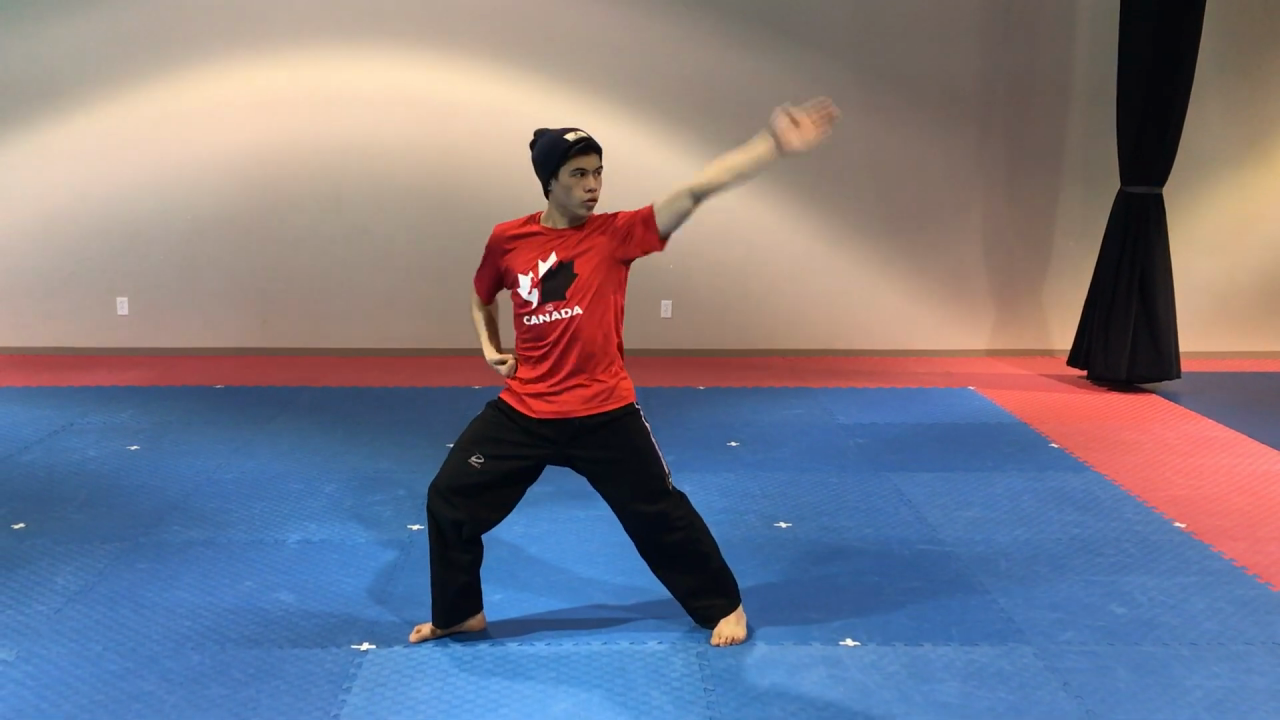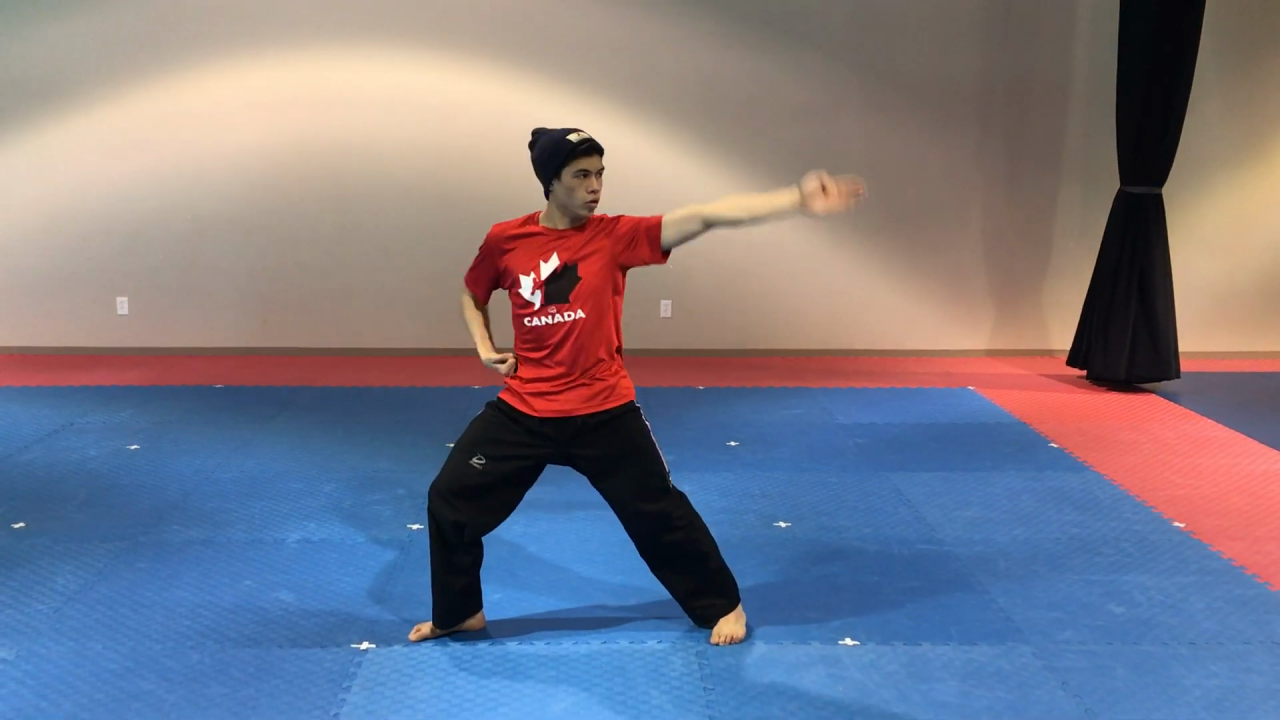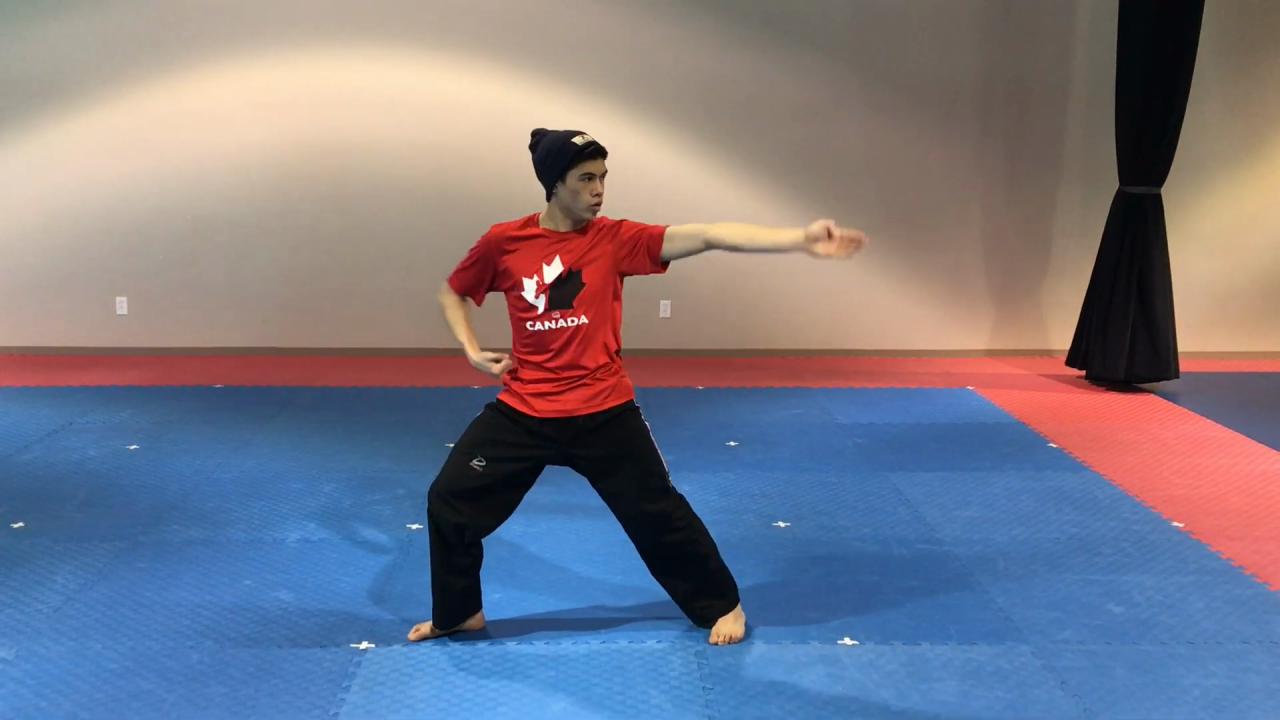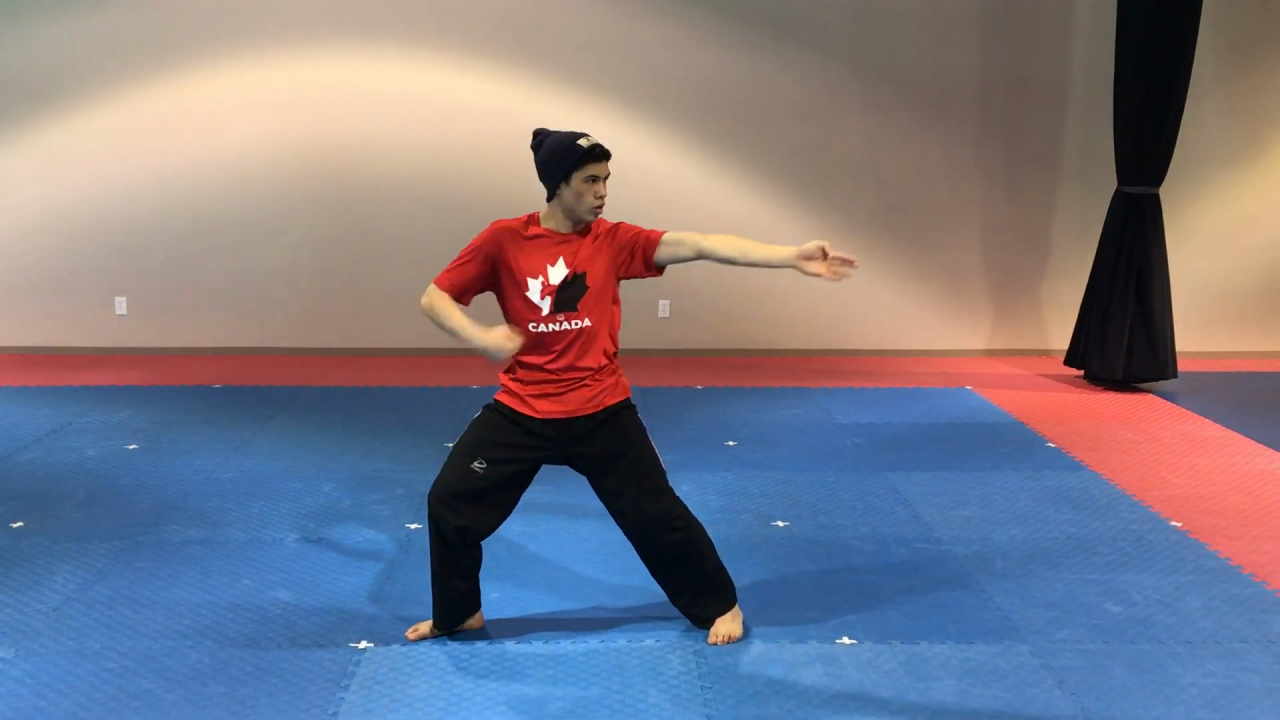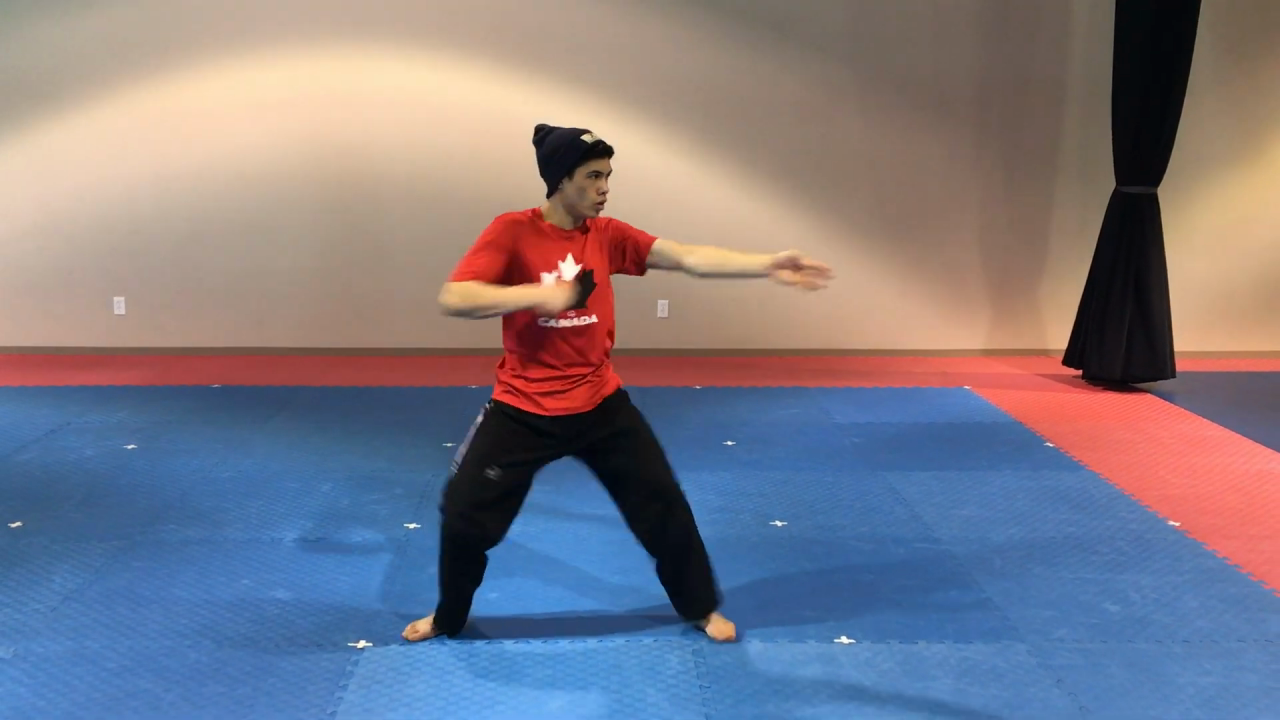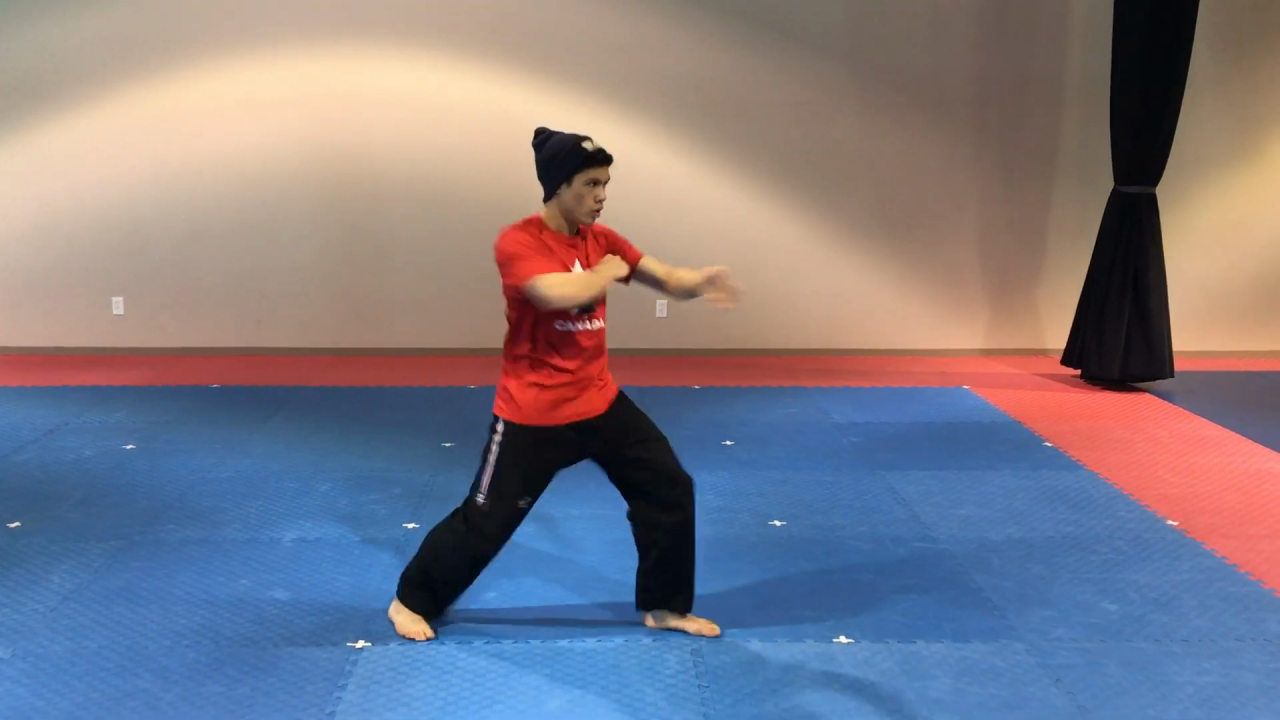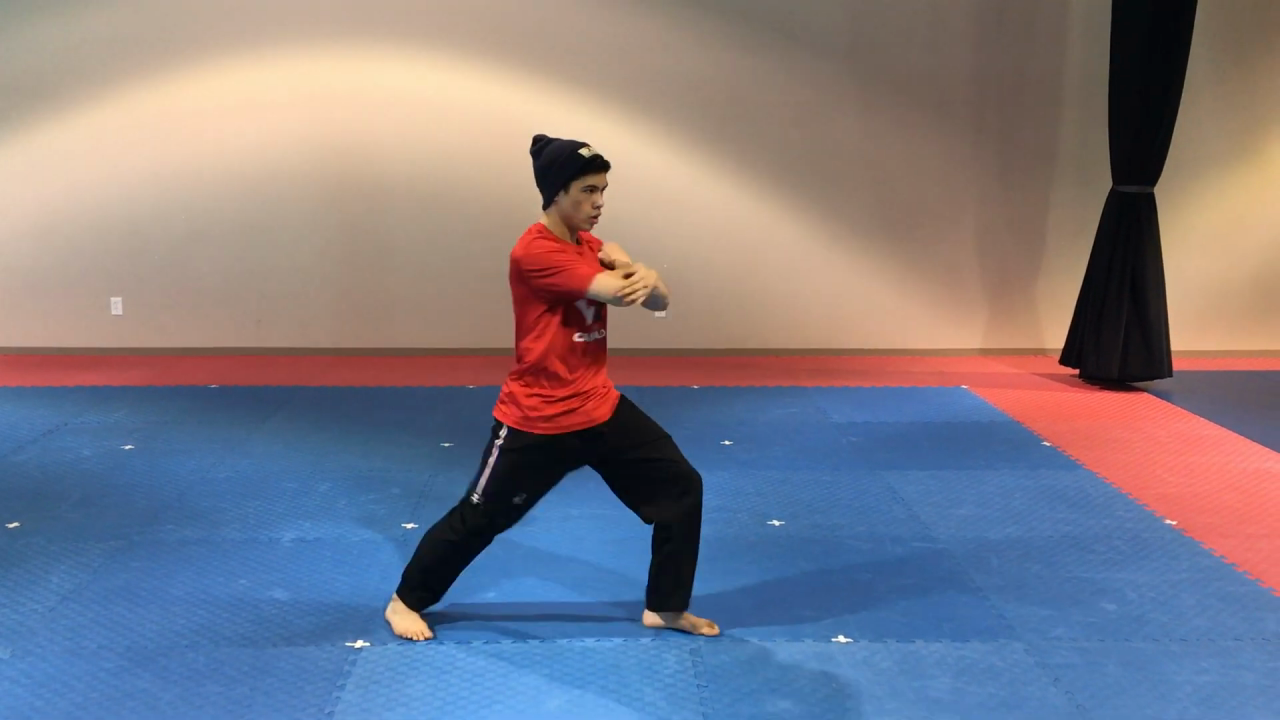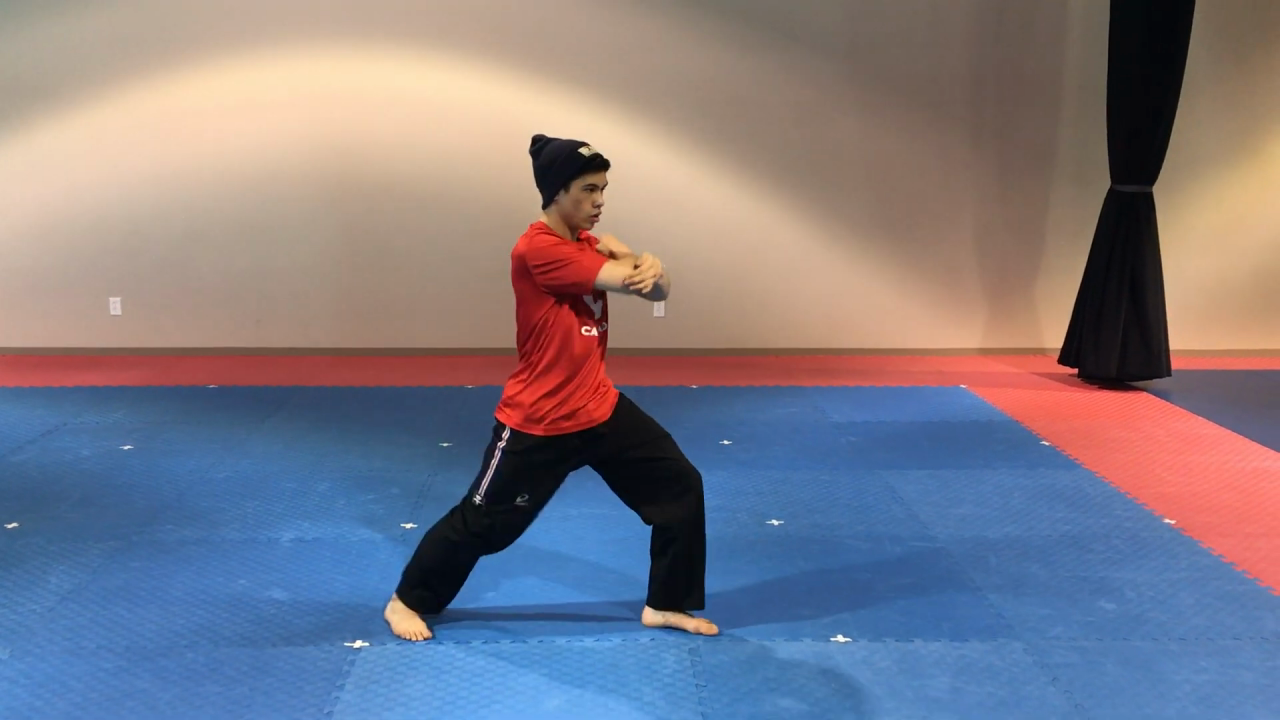
dt=0.1s
person 1, frame 1
left shoulder: (615, 233)
right shoulder: (507, 238)
left elbow: (695, 191)
right elbow: (481, 294)
left wrist: (775, 143)
right wrist: (490, 346)
left hip: (605, 412)
right hip: (523, 411)
left knee: (662, 513)
right knee: (448, 498)
left ankle: (723, 606)
right ankle: (456, 613)
person 1, frame 2
left shoulder: (615, 235)
right shoulder: (505, 239)
left elbow: (703, 217)
right elbow: (472, 294)
left wrist: (797, 199)
right wrist: (485, 348)
left hip: (603, 411)
right hip: (523, 409)
left knee: (660, 512)
right knee: (449, 499)
left ankle: (724, 605)
right ankle: (456, 613)
person 1, frame 3
left shoulder: (617, 239)
right shoulder: (503, 240)
left elbow: (707, 237)
right elbow: (453, 291)
left wrist: (801, 237)
right wrist: (472, 349)
left hip: (604, 411)
right hip: (522, 410)
left knee: (659, 512)
right knee: (449, 499)
left ankle: (723, 605)
right ankle: (455, 613)
person 1, frame 4
left shoulder: (615, 239)
right shoulder: (503, 238)
left elbow: (701, 246)
right elbow: (436, 297)
left wrist: (793, 256)
right wrist: (479, 336)
left hip: (602, 410)
right hip: (521, 411)
left knee: (656, 510)
right knee: (450, 502)
left ankle: (719, 605)
right ankle: (453, 614)
person 1, frame 5
left shoulder: (608, 235)
right shoulder: (509, 231)
left elbow: (687, 258)
right elbow: (455, 298)
left wrist: (768, 265)
right wrist: (536, 296)
left hip: (598, 403)
right hip: (523, 407)
left knee: (661, 499)
right knee: (466, 507)
left ankle: (702, 606)
right ankle: (449, 616)
person 1, frame 6
left shoulder: (602, 238)
right shoulder: (518, 241)
left elbow: (668, 280)
right elbow: (560, 295)
left wrist: (700, 280)
right wrist: (605, 270)
left hip: (601, 403)
right hip: (532, 415)
left knee: (671, 490)
right knee: (487, 521)
left ankle: (663, 605)
right ankle: (410, 601)
person 1, frame 7
left shoulder: (591, 248)
right shoulder: (534, 253)
left elbow: (658, 297)
right elbow: (615, 290)
left wrist: (644, 277)
right wrist: (627, 277)
left hip: (600, 409)
right hip: (536, 422)
left knee: (680, 487)
right knee: (478, 517)
left ankle: (667, 605)
right ankle: (406, 600)
person 1, frame 8
left shoulder: (588, 243)
right shoulder: (537, 250)
left elbow: (658, 290)
right elbow: (624, 278)
left wrist: (651, 268)
right wrist: (632, 263)
left hip: (600, 409)
right hip: (538, 423)
left knee: (681, 487)
right knee: (483, 522)
left ankle: (667, 604)
right ankle: (407, 600)
